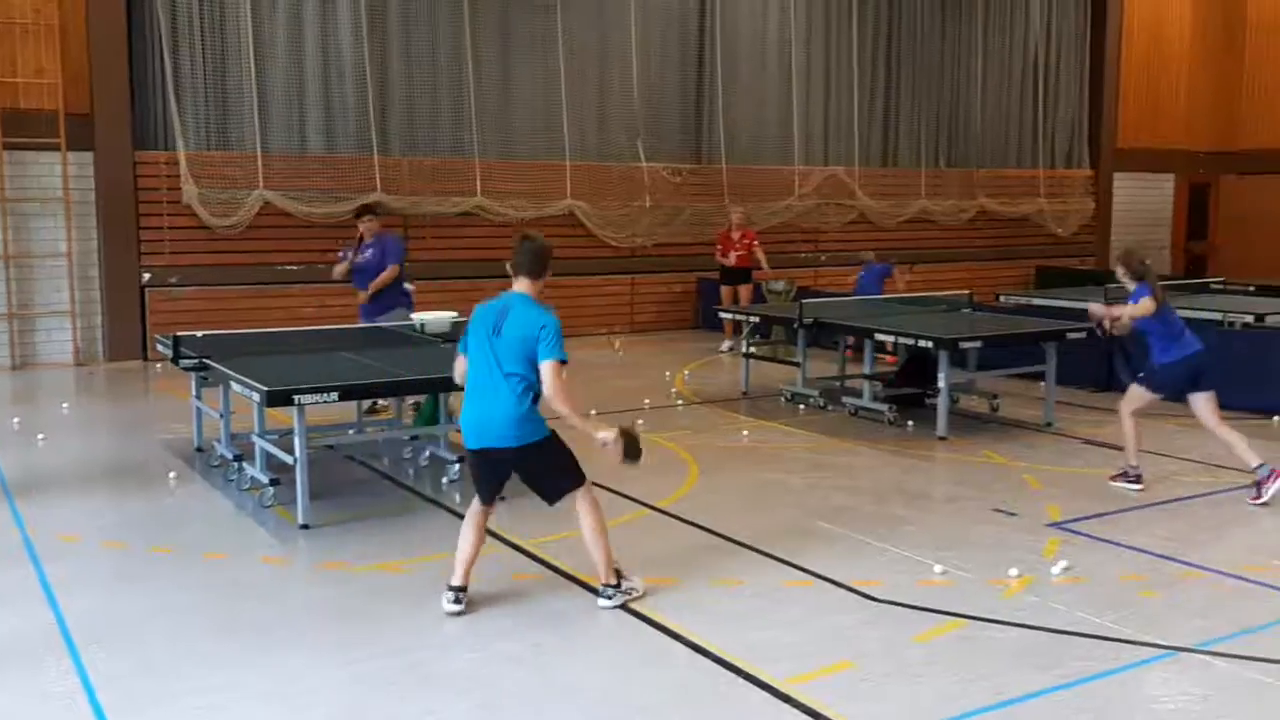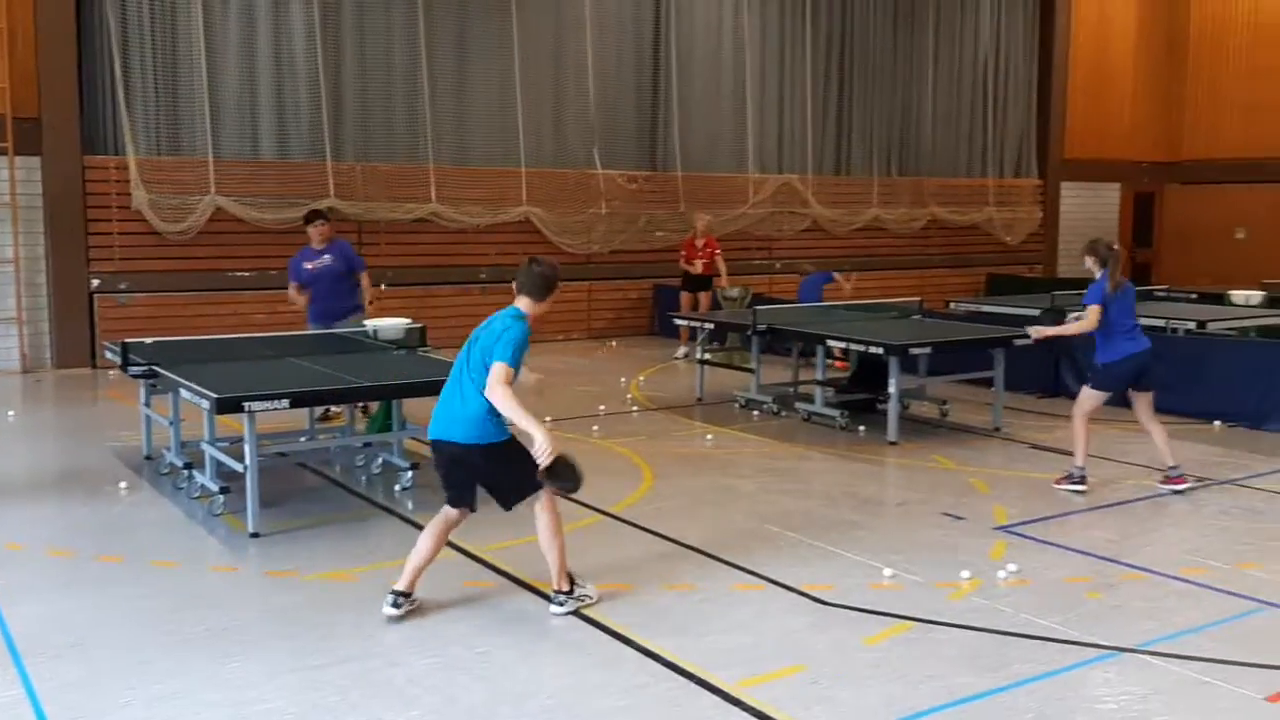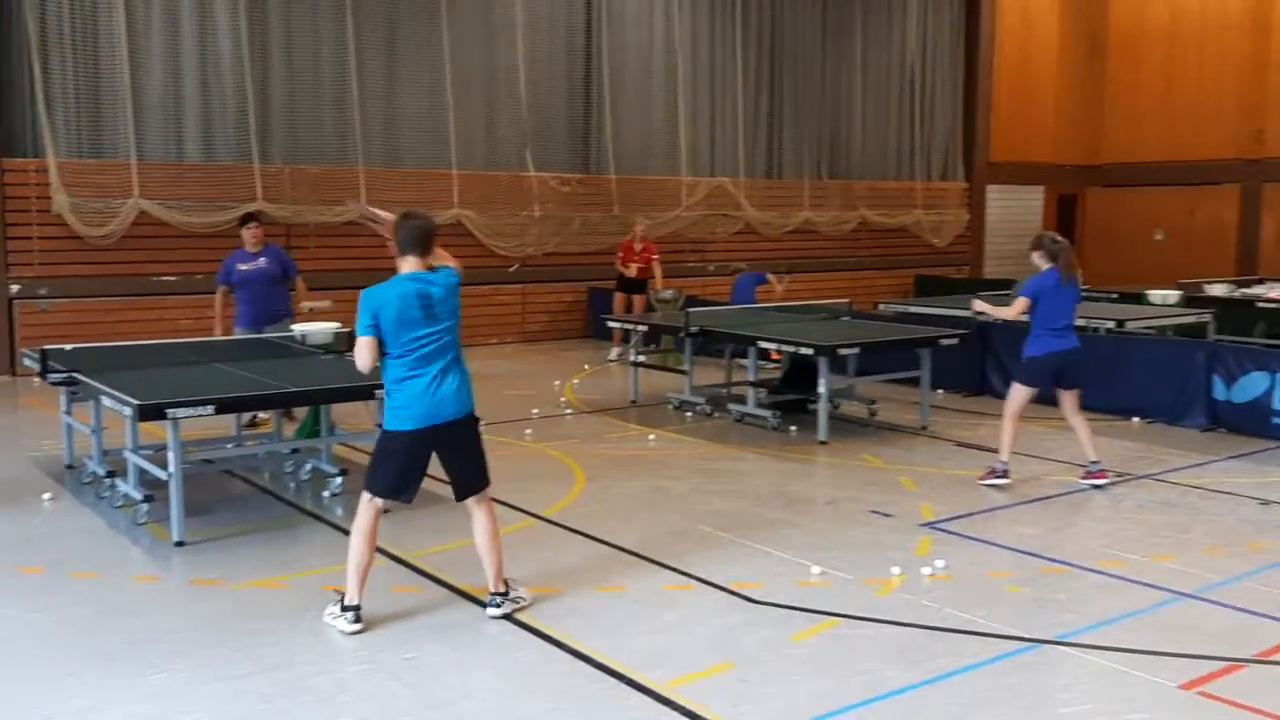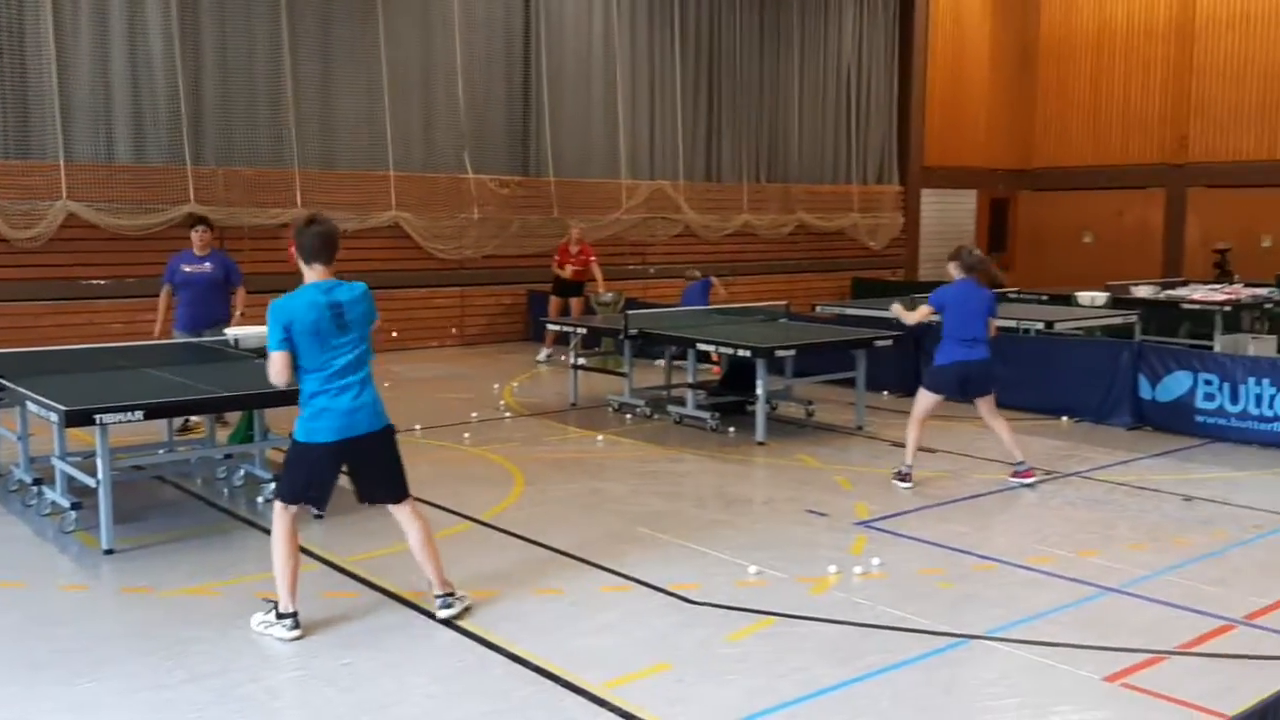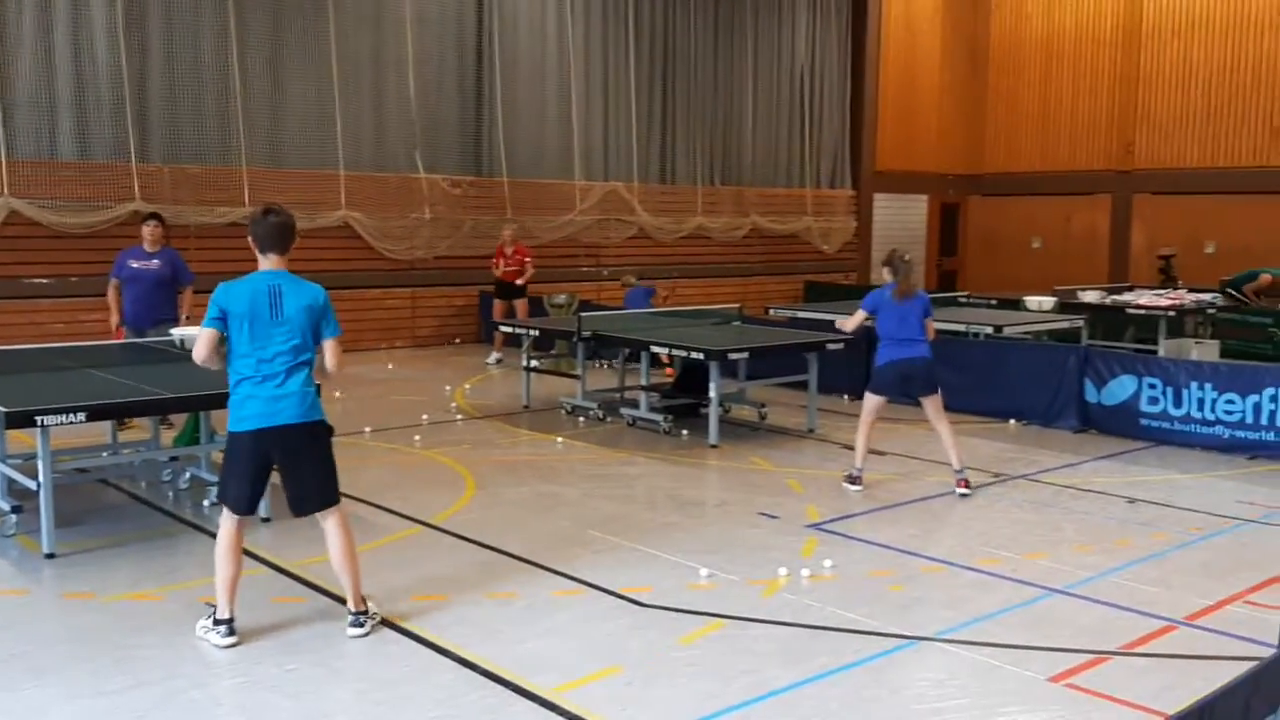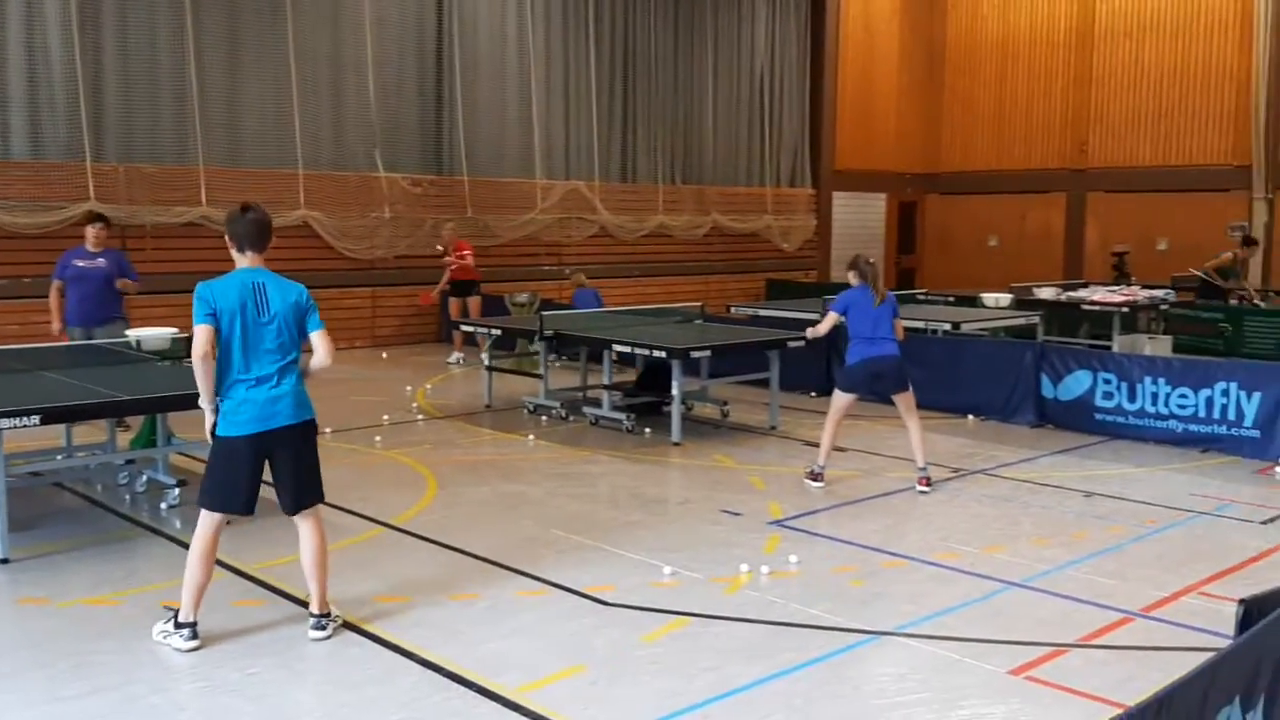
dt=0.3s
person 1, frame 1
left shoulder: (481, 312)
right shoulder: (544, 320)
left elbow: (461, 376)
right elbow: (552, 390)
right wrist: (594, 431)
left hip: (476, 433)
right hip: (523, 432)
left knee: (481, 505)
right knee: (582, 496)
left ankle: (457, 589)
right ankle: (611, 584)
person 1, frame 2
left shoulder: (497, 320)
right shoulder: (517, 330)
right elbow: (494, 390)
right wrist: (537, 429)
left hip: (442, 432)
right hip: (481, 434)
left knee: (454, 511)
right knee: (542, 499)
left ankle: (400, 593)
right ankle: (564, 590)
person 1, frame 3
left shoulder: (373, 299)
right shoulder: (448, 283)
left elbow: (365, 364)
right wrist: (413, 235)
left hip: (403, 419)
right hip: (455, 412)
left knee: (371, 505)
right knee: (479, 501)
left ankle: (350, 606)
right ankle: (498, 593)
person 1, frame 4
left shoulder: (284, 309)
right shoulder: (359, 294)
left elbow: (280, 377)
left hip: (317, 431)
right hip: (369, 424)
left knee: (284, 514)
right knee: (403, 507)
left ankle: (285, 614)
right ankle: (444, 594)
person 1, frame 5
left shoulder: (227, 293)
right shoulder: (315, 295)
left elbow: (202, 354)
right elbow: (331, 366)
left hip: (247, 421)
right hip: (302, 418)
left knee: (232, 520)
right knee: (331, 515)
left ankle: (223, 621)
right ankle: (357, 610)
person 1, frame 6
left shoulder: (210, 291)
right shoulder: (295, 292)
left elbow: (202, 353)
right elbow: (324, 355)
left wrist: (210, 405)
left hip: (237, 422)
right hip: (291, 418)
left knee: (210, 521)
right knee: (307, 517)
left ankle: (185, 623)
right ankle: (320, 614)
person 2, frame 1
left shoulder: (1142, 292)
right shoulder: (1142, 290)
left elbow: (1147, 310)
right elbow: (1130, 323)
left wrist: (1110, 311)
right wrist: (1116, 323)
left hip: (1170, 365)
right hip: (1194, 359)
left knee: (1126, 410)
right knee: (1215, 424)
left ankle: (1132, 473)
person 2, frame 2
left shoulder: (1097, 288)
right shoulder: (1126, 285)
left elbow: (1090, 324)
left wrist: (1048, 331)
right wrist: (1083, 316)
left hip: (1113, 361)
right hip: (1142, 354)
left knee: (1080, 413)
right knee: (1148, 417)
left ankle: (1078, 474)
right ankle: (1175, 473)
person 2, frame 3
left shoulder: (1037, 282)
right shoulder: (1073, 281)
left elbow: (1013, 313)
left wrist: (984, 307)
left hip: (1039, 355)
right hip: (1070, 353)
left knee: (1011, 412)
right knee: (1073, 413)
left ankle: (1001, 469)
right ankle: (1096, 469)
person 2, frame 4
left shoulder: (945, 293)
right shoulder: (987, 295)
left elbow: (912, 319)
left wrist: (899, 310)
left hip: (948, 364)
right hip: (979, 363)
left knee: (917, 416)
right knee: (992, 417)
left ankle: (906, 472)
right ankle: (1022, 467)
person 2, frame 5
left shoulder: (877, 296)
right shoulder: (922, 298)
left elbow: (850, 326)
left wrist: (840, 322)
left hip: (888, 364)
right hip: (921, 363)
left knee: (866, 420)
right knee: (940, 421)
left ankle: (856, 475)
right ankle: (961, 477)
person 2, frame 6
left shoulder: (846, 297)
right shoulder: (888, 298)
left elbow: (822, 329)
right elbow: (899, 335)
left wrist: (810, 332)
left hip: (859, 363)
right hip: (890, 361)
left knee: (833, 417)
right knee: (911, 417)
left ankle: (818, 471)
right ankle: (922, 475)
person 3, frame 1
left shoulder: (390, 241)
right shoulder: (356, 248)
left elbow: (393, 271)
right elbow: (337, 274)
left wrist: (369, 290)
right wrist: (348, 262)
left hip: (395, 309)
right hip: (369, 313)
left ankle: (416, 398)
right ankle: (381, 399)
person 3, frame 2
left shoulder: (343, 248)
right shoulder: (300, 258)
left elbow: (363, 276)
right elbow: (292, 288)
left wrist: (368, 302)
right wrist: (299, 299)
left hip: (348, 316)
right hip: (318, 320)
left ankle: (363, 402)
right ankle: (334, 405)
person 3, frame 3
left shoulder: (277, 253)
right shoulder: (232, 261)
left elbow: (297, 281)
right elbow: (221, 293)
left wrist: (305, 305)
right wrist: (218, 324)
left hip: (279, 321)
right hip: (246, 325)
right ankle: (261, 412)
person 3, frame 4
left shoulder: (223, 259)
right shoulder: (177, 261)
left elbow: (239, 288)
right elbow: (166, 292)
left wrist: (238, 313)
right wrist: (159, 322)
left hip: (217, 326)
right hip: (185, 327)
left ankle: (217, 411)
right ankle: (192, 418)
person 3, frame 5
left shoulder: (172, 257)
right shoulder: (125, 256)
left elbow: (187, 288)
right elbow: (113, 286)
left wrist: (184, 315)
right wrist: (115, 313)
left hip: (162, 325)
right hip: (130, 325)
left ankle: (162, 413)
person 3, frame 6
left shoulder: (117, 257)
right shoulder: (69, 257)
left elbow: (134, 286)
right elbow: (55, 289)
left wrist: (126, 284)
right wrist: (56, 319)
left hip: (109, 324)
right hip: (76, 325)
